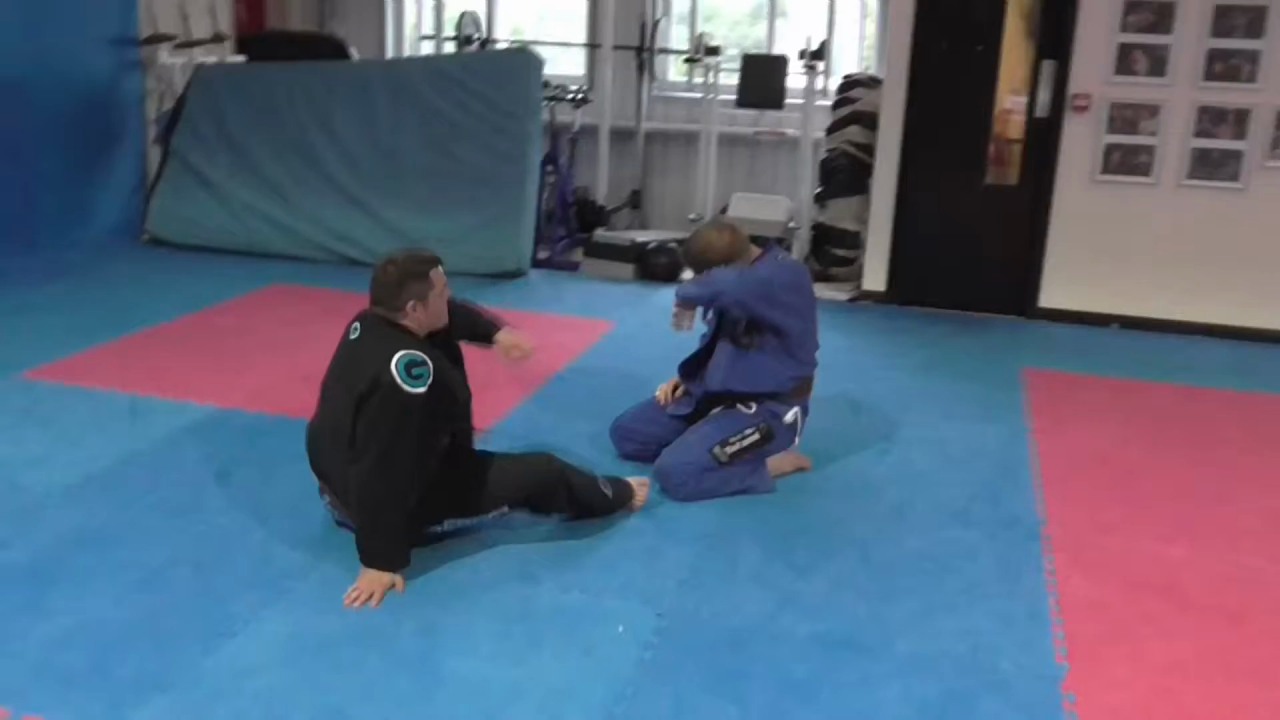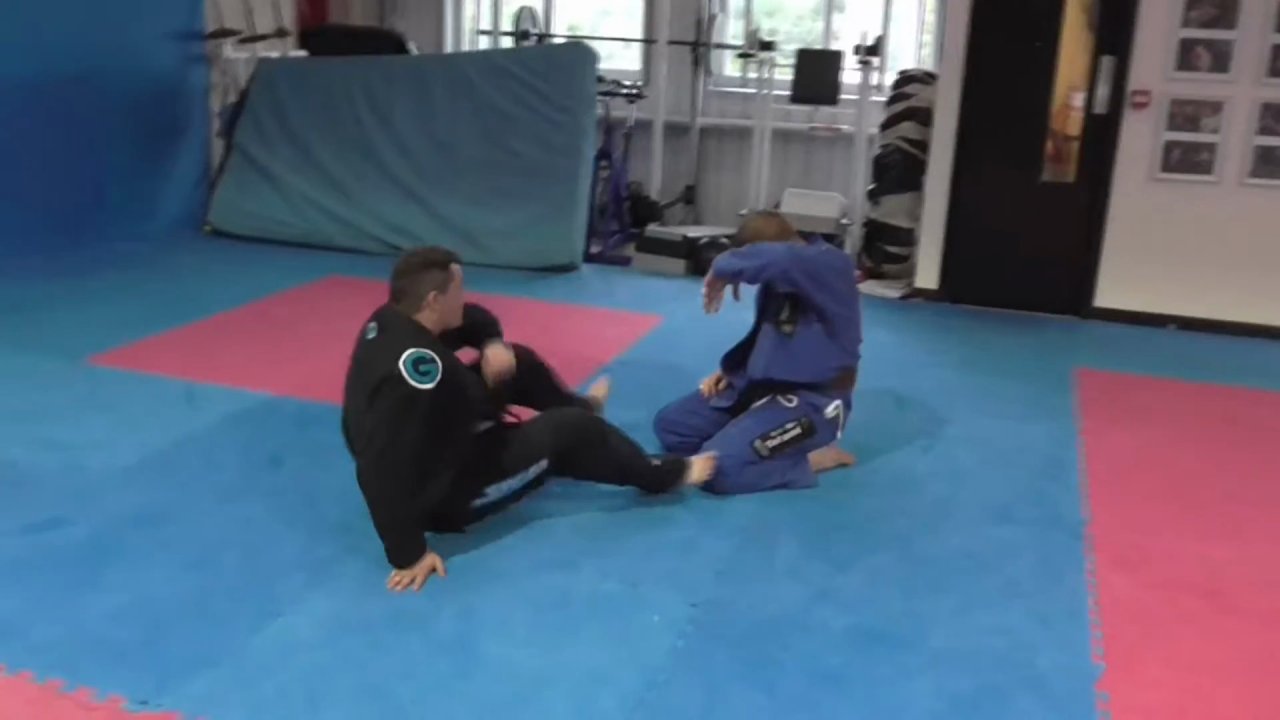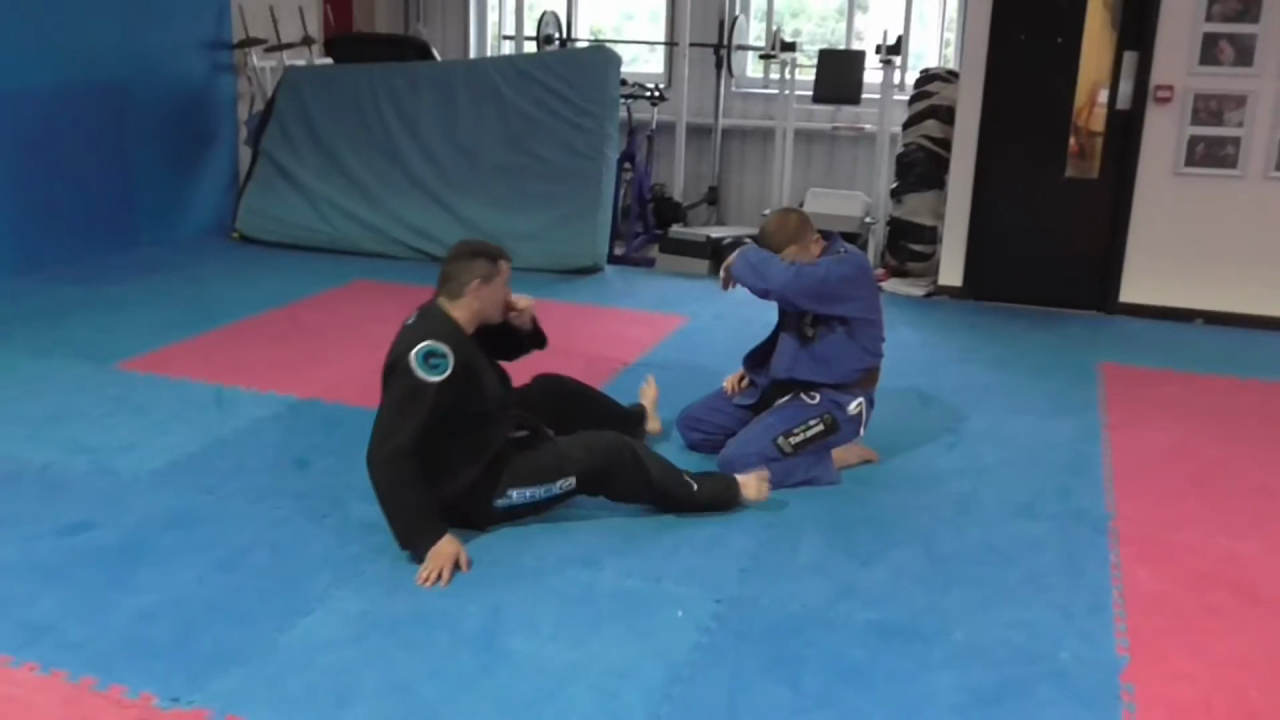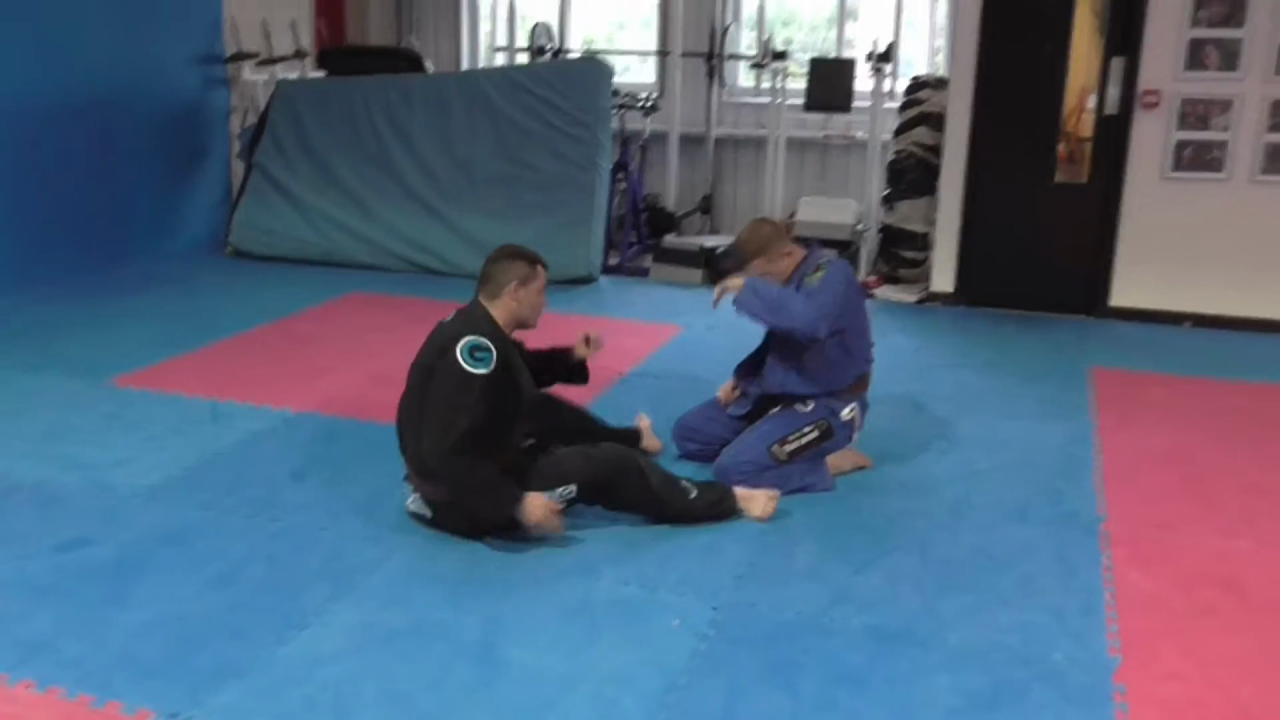
dt=0.3s
person 1, frame 1
left shoulder: (371, 320)
right shoulder: (407, 366)
left elbow: (454, 315)
right elbow: (378, 476)
left wrist: (498, 332)
right wrist: (381, 562)
right hip: (394, 505)
right knee: (539, 473)
left ankle: (459, 454)
right ankle: (617, 494)
person 1, frame 2
left shoulder: (388, 320)
right shoulder: (417, 364)
left elbow: (475, 320)
right elbow: (384, 474)
left wrist: (495, 344)
right wrist: (408, 555)
left hip: (433, 449)
right hip: (437, 493)
left knee: (517, 363)
right knee: (574, 429)
left ankle: (582, 405)
right ankle: (668, 474)
person 1, frame 3
left shoulder: (444, 316)
right shoulder: (431, 357)
left elbow: (503, 344)
right elbow: (390, 459)
left wrist: (521, 325)
right wrist: (431, 537)
left hip: (470, 445)
right hip: (468, 486)
left knee: (549, 390)
right knee: (605, 454)
left ankle: (637, 418)
right ankle: (724, 489)
person 1, frame 4
left shoulder: (473, 322)
right shoulder: (476, 350)
left elbow: (517, 374)
right elbow: (447, 453)
left wrist: (571, 358)
right wrist: (516, 503)
left hip: (467, 469)
right hip: (460, 496)
left knee: (546, 411)
right knee: (607, 465)
left ankle: (633, 439)
right ankle: (727, 501)
person 2, frame 1
left shoulder: (787, 277)
right shoulder: (738, 275)
left elbow: (732, 285)
left wrist: (688, 294)
right wrist: (687, 375)
left hip: (767, 409)
left knee: (675, 472)
right knee: (626, 432)
left ankle: (772, 463)
right ankle: (737, 450)
person 2, frame 2
left shoulder: (831, 266)
right shoulder: (779, 276)
left elbow: (778, 259)
left wrist: (722, 269)
right wrist: (730, 368)
left hip: (810, 401)
right hip: (762, 385)
left knee: (717, 466)
right knee: (670, 425)
left ankle: (814, 458)
right ankle: (779, 443)
person 2, frame 3
left shoulder: (849, 268)
right shoulder: (800, 264)
left elbow: (785, 282)
left wrist: (743, 257)
right wrist: (753, 367)
left hip: (834, 400)
right hip: (786, 384)
left knee: (739, 460)
right knee: (693, 423)
left ankle: (837, 454)
right ankle: (799, 442)
person 2, frame 4
left shoulder: (833, 276)
right shoulder: (787, 277)
left elbow: (807, 318)
left wrist: (748, 288)
right wrist: (744, 376)
left hip: (826, 406)
right hip: (779, 393)
left knee: (734, 469)
right knee: (688, 433)
left ankle: (832, 461)
right ankle: (791, 450)
